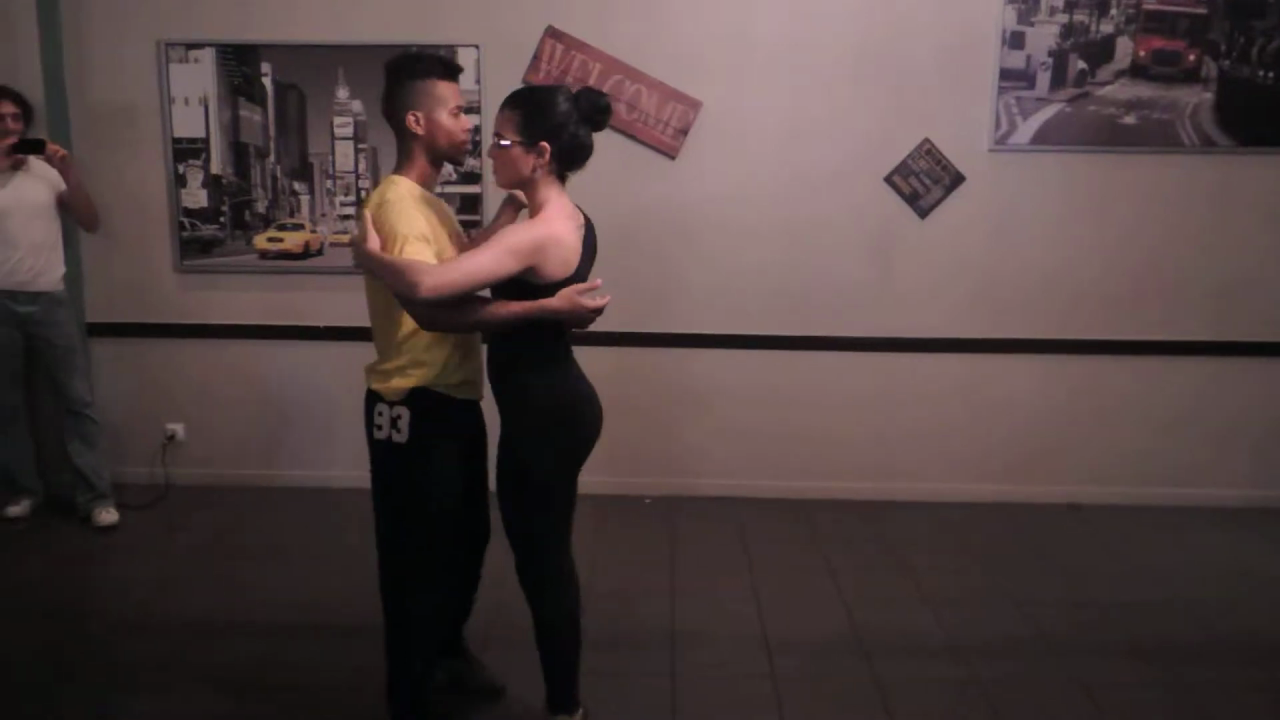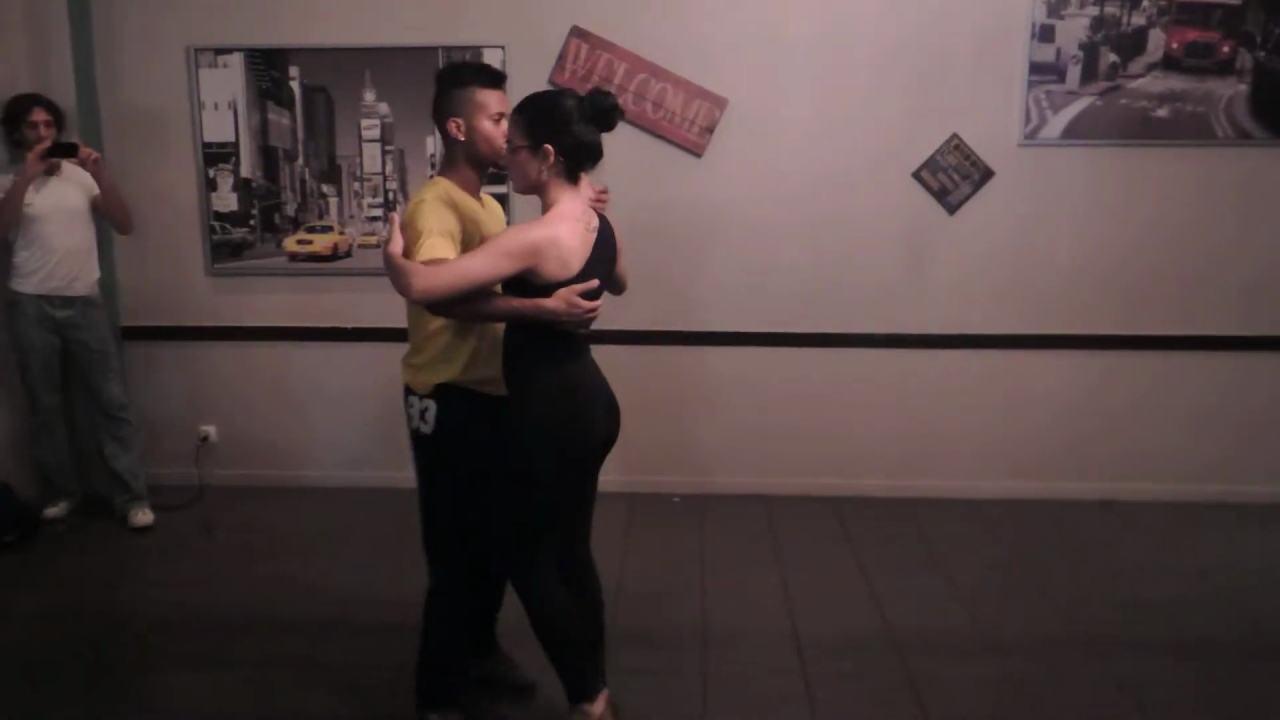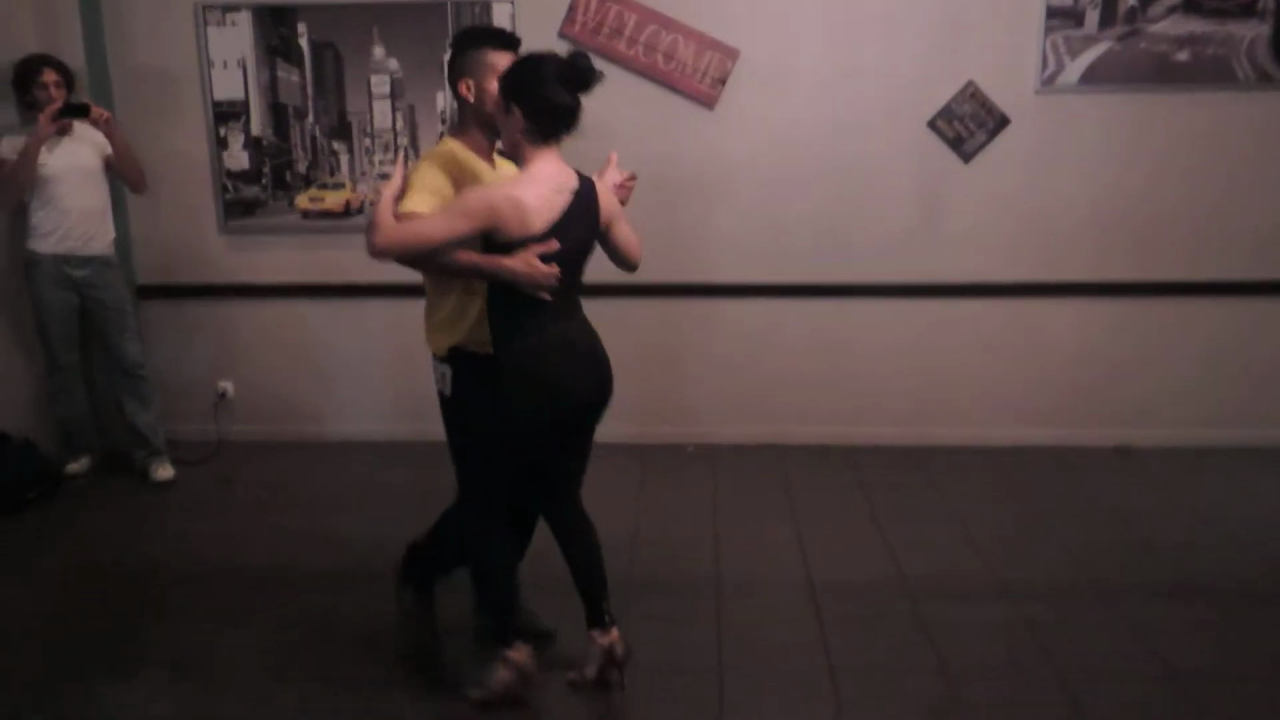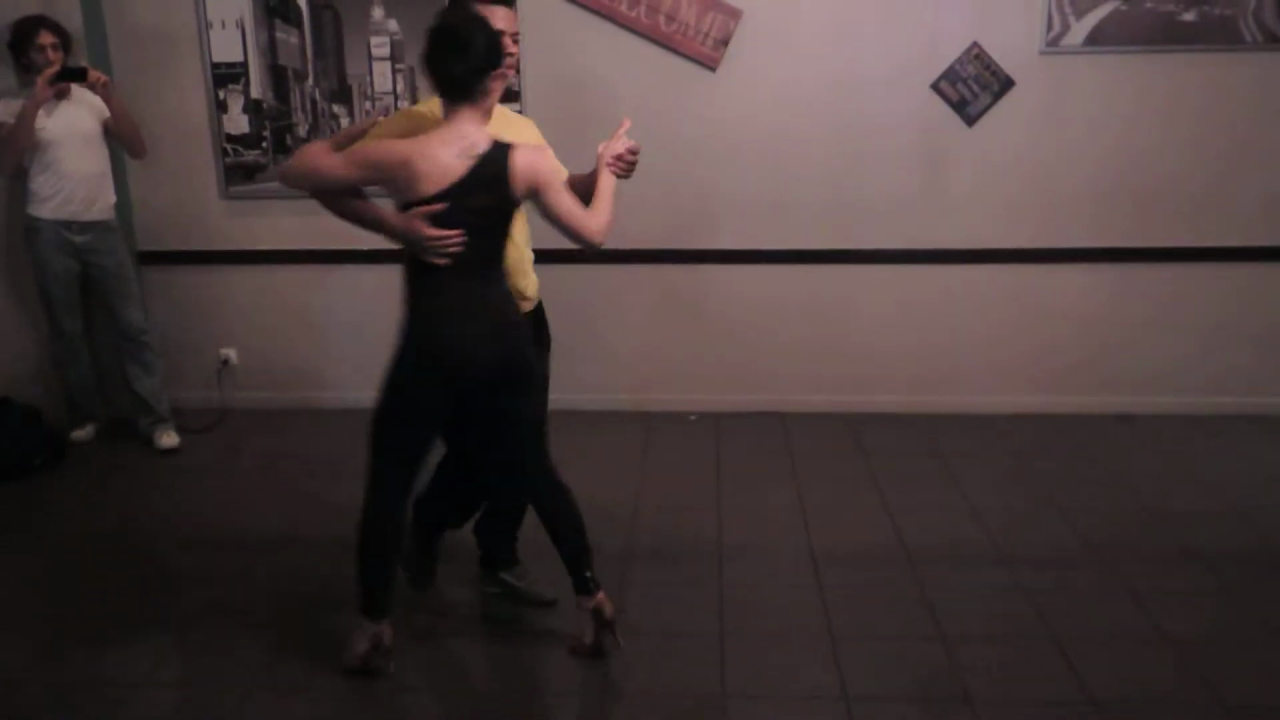
dt=0.3s
person 1, frame 1
left shoulder: (535, 236)
right shoulder: (572, 220)
left elbow: (426, 284)
left wrist: (370, 254)
right wrist: (519, 208)
left hip: (542, 419)
right hip: (564, 407)
left knee: (541, 570)
right knee: (550, 560)
person 1, frame 2
left shoulder: (535, 239)
right shoulder: (597, 224)
left elbow: (422, 287)
left wrist: (393, 254)
left hip: (553, 417)
right hip: (590, 405)
left knee: (530, 566)
right knee: (570, 555)
person 1, frame 3
left shoulder: (499, 199)
right shoulder: (595, 194)
left elbow: (384, 242)
right elbow: (631, 257)
left wrist: (390, 189)
left hip: (536, 376)
right hip: (587, 364)
left knee: (486, 515)
right knee: (562, 502)
left ankle: (513, 649)
right ankle: (604, 635)
person 1, frame 4
left shoulder: (402, 155)
right shoulder: (525, 160)
left elbow: (296, 171)
right elbow: (594, 232)
left wrist: (352, 135)
right wrist: (607, 168)
left hip: (437, 342)
right hip: (504, 335)
left knee: (387, 487)
right knee: (533, 472)
left ankle: (374, 629)
right ankle: (594, 598)
person 2, frame 1
left shoulder: (430, 201)
right shoulder: (399, 205)
right elbow: (432, 308)
left wrist: (510, 208)
right wrist: (547, 309)
left hip: (454, 403)
right hip: (413, 412)
left knee: (466, 540)
right knee: (418, 564)
left ankle: (447, 652)
person 2, frame 2
left shoulder: (486, 205)
right shoulder: (435, 206)
right elbow: (440, 295)
right wrist: (543, 308)
left hip: (493, 395)
right hip: (450, 402)
left knee: (497, 535)
right knee: (458, 549)
left ankle: (478, 648)
person 2, frame 3
left shoulder: (506, 168)
right shoulder: (441, 168)
left elbow: (531, 236)
right elbow: (408, 243)
right wrist: (499, 267)
right hip: (473, 362)
right knee: (491, 495)
right ankle: (418, 572)
person 2, frame 4
left shoulder: (520, 128)
right shoulder: (420, 123)
left elbow: (560, 193)
right elbow: (332, 185)
left wrist: (605, 172)
right wrist: (402, 228)
left hip: (523, 316)
left ankle: (500, 560)
right ankle: (426, 527)
person 3, frame 1
left shoulder: (48, 170)
left elbow: (91, 223)
left wrist: (67, 169)
left hip: (49, 298)
left knee: (77, 398)
left ankle: (95, 495)
person 3, frame 2
left shoulder: (80, 174)
left elbow: (124, 225)
left wrist: (100, 173)
left hip: (84, 301)
left knee: (113, 401)
right knee: (45, 406)
left ankle: (132, 496)
right ankle: (61, 491)
person 3, frame 3
left shoulder: (93, 135)
left elbow: (138, 184)
left wrist: (113, 133)
right wrist: (37, 140)
left hip: (100, 261)
right hip: (49, 266)
left knee: (129, 359)
right knee: (63, 364)
left ankle: (151, 452)
right ankle: (80, 449)
person 3, frame 4
left shoulder: (90, 98)
left elbow: (137, 150)
left wrist: (110, 97)
left hip: (101, 226)
right hip: (49, 231)
left knee: (132, 326)
right knee: (66, 331)
left ankle: (156, 419)
right ankle: (85, 416)
